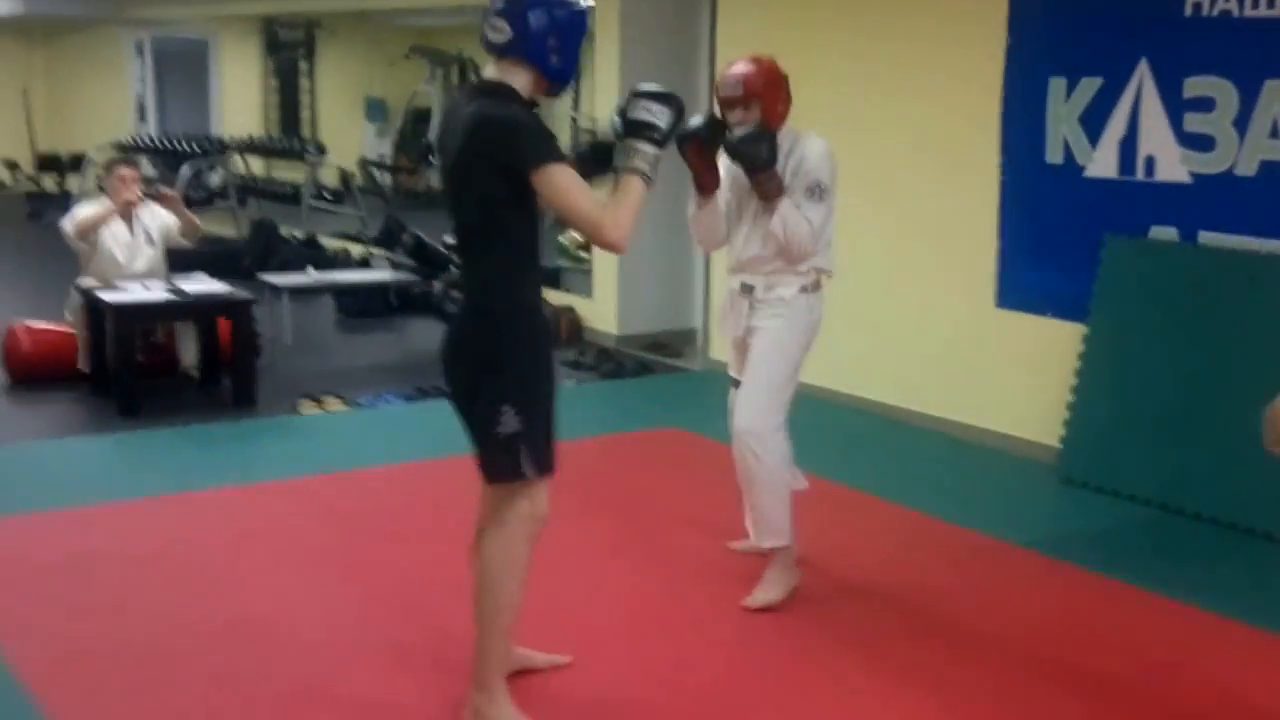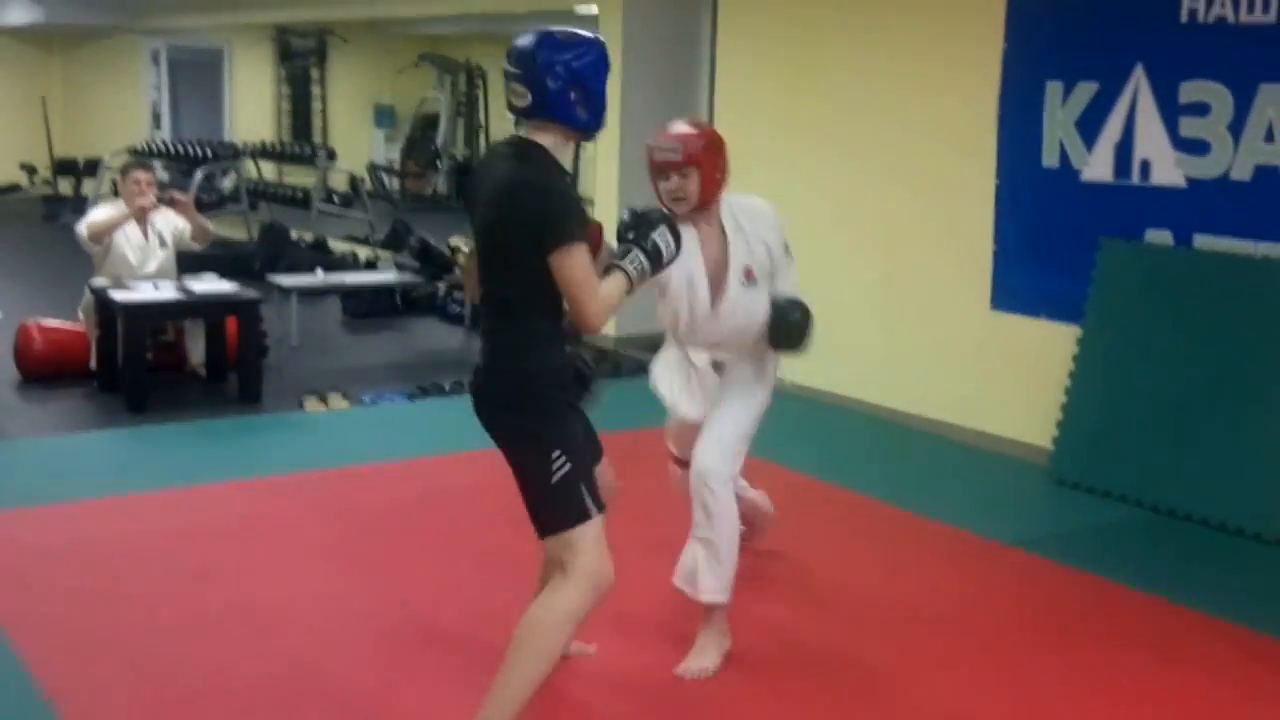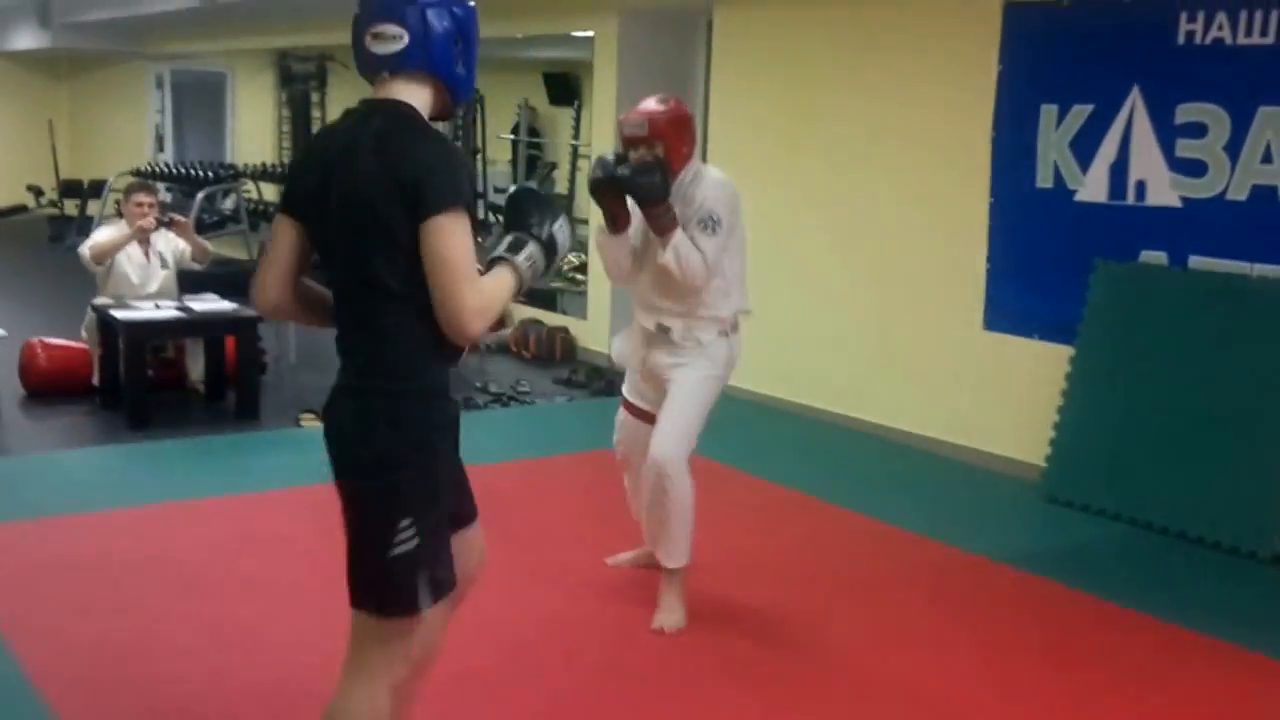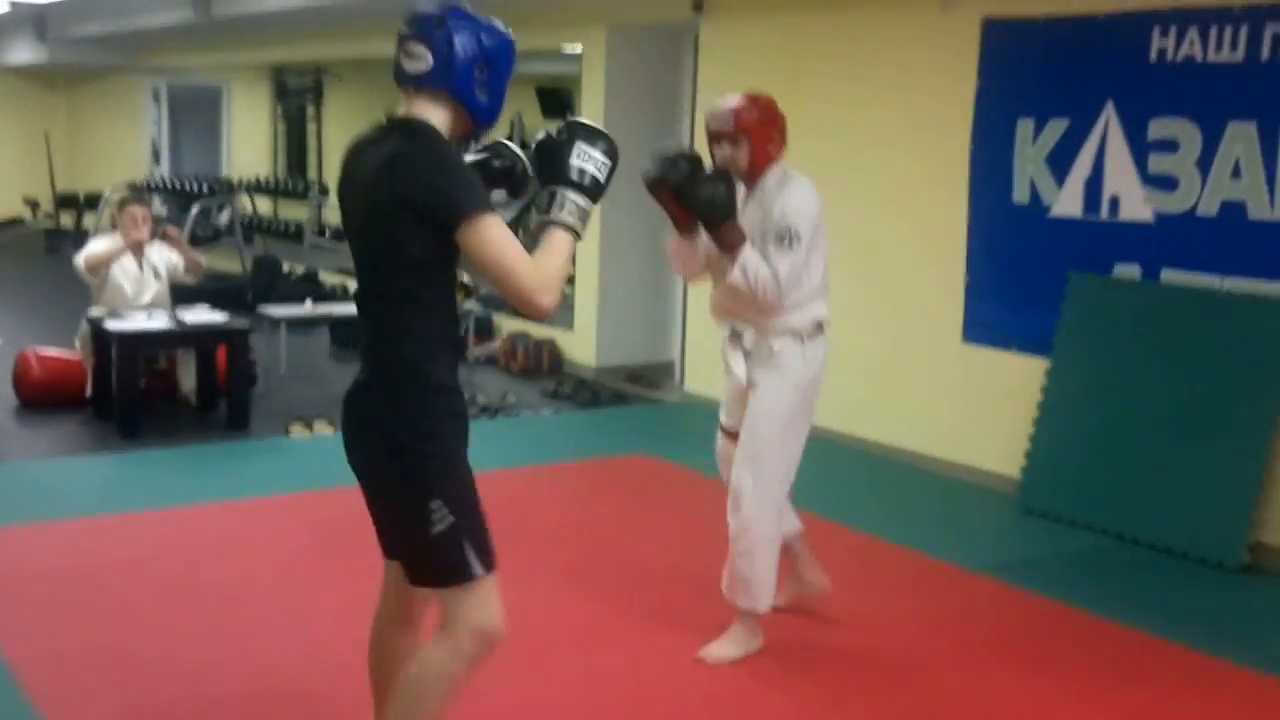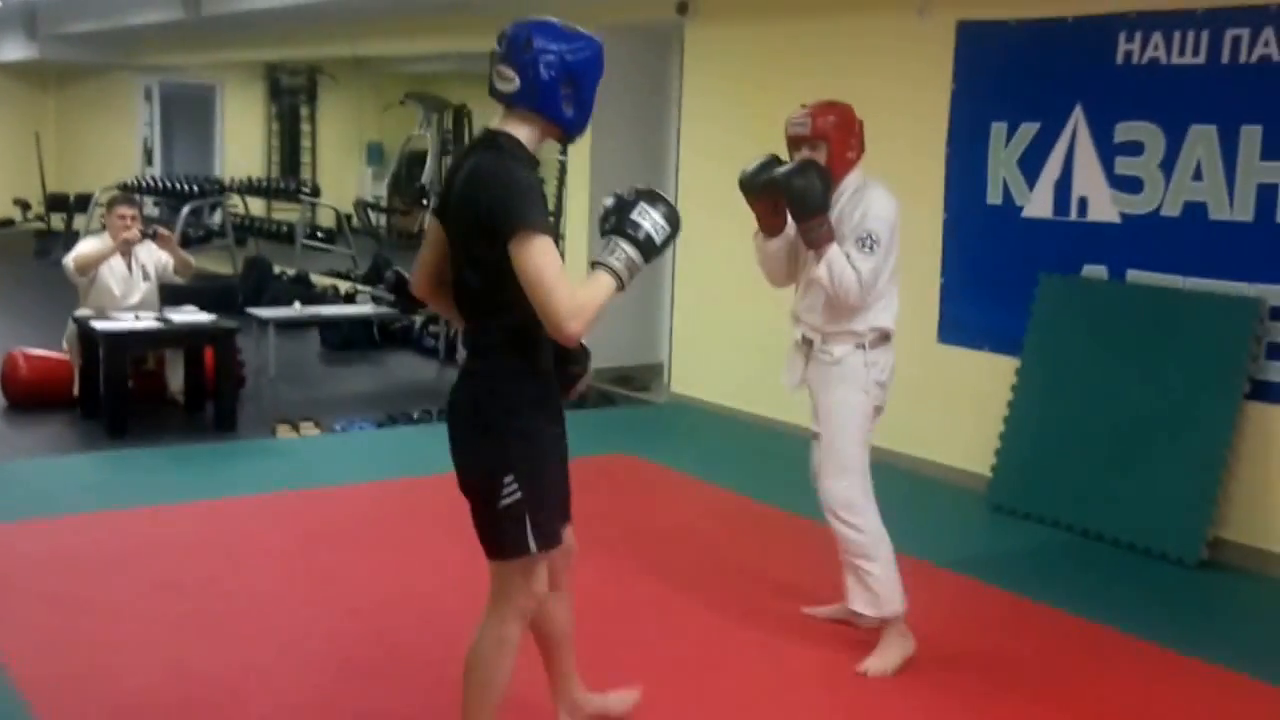
dt=0.7s
person 1, frame 1
left shoulder: (468, 112)
right shoulder: (513, 124)
right elbow: (610, 232)
left wrist: (572, 168)
right wrist: (641, 149)
left hip: (490, 326)
right hip: (503, 334)
left knee: (506, 503)
right knee: (519, 514)
left ankle: (499, 649)
person 1, frame 2
left shoulder: (497, 166)
right shoulder: (549, 192)
right elbow: (588, 309)
right wrist: (639, 254)
left hip: (508, 372)
right hip: (532, 385)
left knee: (593, 484)
right knee: (586, 574)
left ankle: (547, 639)
person 1, frame 3
left shoulder: (324, 149)
right shoulder: (431, 157)
left elbow: (275, 295)
right elbow: (465, 318)
right wrist: (525, 251)
left hip: (362, 406)
right hip: (405, 416)
left knee: (461, 563)
right knee: (385, 648)
person 1, frame 4
left shoulder: (369, 153)
right shoulder: (434, 167)
right elbow: (536, 293)
right wrist: (570, 199)
left hip: (385, 409)
right hip: (414, 421)
left knee: (406, 593)
right knee: (476, 620)
person 1, frame 5
left shoulder: (475, 165)
right shoulder: (509, 181)
left elbow: (428, 285)
right elbow: (567, 320)
right wrist: (626, 248)
left hip: (518, 398)
right hip: (504, 408)
left knee: (555, 560)
right knee: (519, 593)
person 2, frame 1
left shoulder: (810, 154)
right shoulder: (734, 156)
left elbow: (803, 241)
right elbow: (710, 237)
left wrist: (767, 179)
right wrist: (705, 174)
left hip: (787, 302)
right hip: (745, 300)
left knee: (755, 427)
right knee: (751, 422)
left ankle: (782, 561)
right ankle: (773, 532)
person 2, frame 2
left shoulder: (757, 218)
left elbow: (789, 285)
left wrist: (788, 318)
left hip: (747, 370)
right hip: (686, 369)
left knee: (711, 475)
right knee: (695, 468)
left ankle: (716, 627)
right ankle: (751, 507)
person 2, frame 3
left shoulder: (712, 189)
right shoulder: (646, 187)
left elbow: (696, 272)
right elbow: (623, 271)
left wrist: (657, 211)
right wrist: (614, 210)
left hip: (701, 345)
right hip: (651, 337)
left knee: (666, 456)
right knee: (631, 444)
left ankle: (672, 581)
right ankle: (655, 546)
person 2, frame 4
left shoulder: (795, 198)
right shoulder: (738, 192)
left elbow: (769, 287)
right elbow: (696, 267)
left wrist: (725, 226)
right wrist: (685, 215)
left hip: (787, 354)
right hip: (755, 352)
left knee: (755, 485)
right knee: (738, 465)
left ankle: (748, 624)
right ankle: (803, 570)
person 2, frame 5
left shoulder: (873, 202)
right shoulder: (819, 198)
left elbow: (850, 289)
right elbow: (781, 272)
left wrist: (814, 223)
right wrist: (770, 214)
left hip: (855, 358)
right hip: (823, 353)
left knee: (841, 490)
right knee: (845, 477)
left ankle: (894, 628)
right ankle: (861, 599)
person 3, frame 1
left shoulder: (154, 211)
right shoulder: (91, 211)
left elbow: (193, 235)
right elbow: (74, 233)
left wrist: (179, 210)
right wrist: (117, 208)
right knee: (83, 297)
left ankle: (192, 365)
person 3, frame 2
left shoulder: (167, 216)
right shoulder: (106, 213)
left elbow: (204, 238)
right elbow: (88, 235)
left wrist: (190, 214)
right wrist: (131, 213)
right knee: (96, 302)
left ankle: (200, 362)
person 3, frame 3
left shoulder: (168, 237)
right shoulder: (109, 233)
left elbow: (204, 259)
right elbow: (92, 257)
left wrist: (189, 236)
right wrist: (132, 235)
right knee: (99, 321)
left ankle: (199, 379)
person 3, frame 4
left shoulder: (161, 249)
right shoulder: (103, 245)
left elbow: (197, 272)
right elbow: (86, 267)
left wrist: (183, 248)
right wrist: (126, 246)
left ankle: (191, 390)
person 3, frame 5
left shoulder: (150, 249)
right shoulder: (91, 245)
left elbow: (186, 272)
right elbow: (75, 268)
left wrist: (172, 249)
right wrist: (116, 246)
left ankle: (180, 390)
